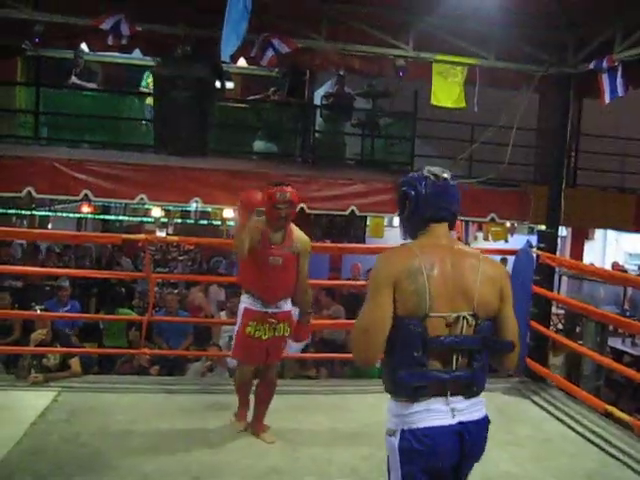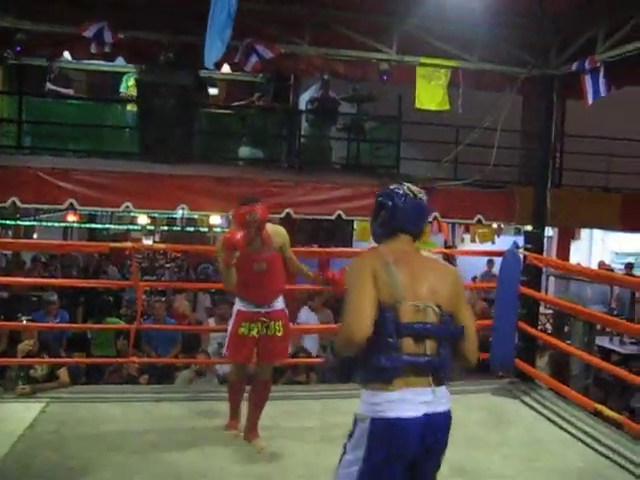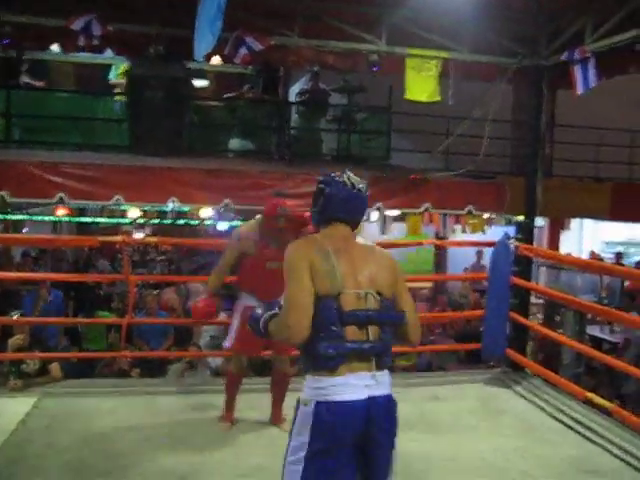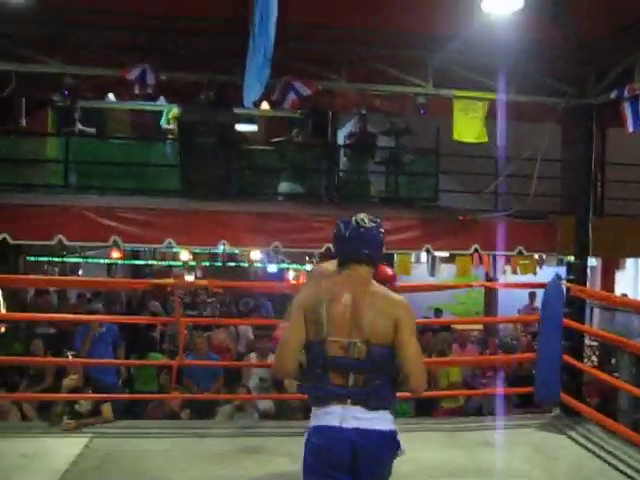
dt=0.4s
person 1, frame 1
left shoulder: (394, 263)
right shoulder: (492, 271)
left elbow: (365, 354)
right elbow: (509, 360)
left hip: (418, 424)
right hip: (473, 420)
person 1, frame 2
left shoulder: (369, 262)
right shoulder: (447, 273)
left elbow: (357, 331)
right elbow: (470, 353)
left wrist: (337, 351)
left hip: (387, 410)
right hip: (438, 409)
person 1, frame 3
left shoulder: (305, 251)
right shoulder: (384, 259)
left elbow: (295, 332)
right elbow: (413, 335)
left wrist: (265, 322)
left hip: (330, 395)
right hip: (380, 392)
person 1, frame 4
left shoulder: (311, 295)
right shoulder: (395, 306)
left elbow: (284, 368)
right elbow: (417, 384)
left hip: (326, 426)
right hip: (377, 428)
person 2, frame 1
left shoulder: (301, 241)
right shoulder: (252, 229)
left elbow: (302, 284)
right elbow: (240, 252)
left wrist: (305, 318)
right wrist: (244, 220)
left hip: (282, 310)
right hip: (252, 307)
left knee: (271, 371)
right knee: (246, 368)
left ankle: (258, 422)
right ankle: (242, 410)
person 2, frame 2
left shoulder: (278, 234)
right shoulder: (227, 243)
left elbow: (292, 264)
right elbow: (230, 286)
left wrist: (314, 277)
right wrist: (229, 260)
left hip: (274, 310)
right hip: (245, 310)
left knee: (265, 372)
right knee: (239, 367)
left ankle: (251, 427)
right ankle: (233, 418)
person 2, frame 3
left shoulder: (293, 232)
right shoulder: (244, 235)
right elbow: (223, 267)
right hip: (251, 303)
left knee: (283, 361)
right knee: (238, 359)
left ankle: (277, 413)
right ankle: (228, 411)
person 2, frame 4
left shoulder: (366, 278)
right shoulder: (325, 272)
right elbow: (302, 300)
right wrist: (286, 325)
left hip: (351, 343)
right hip: (327, 342)
